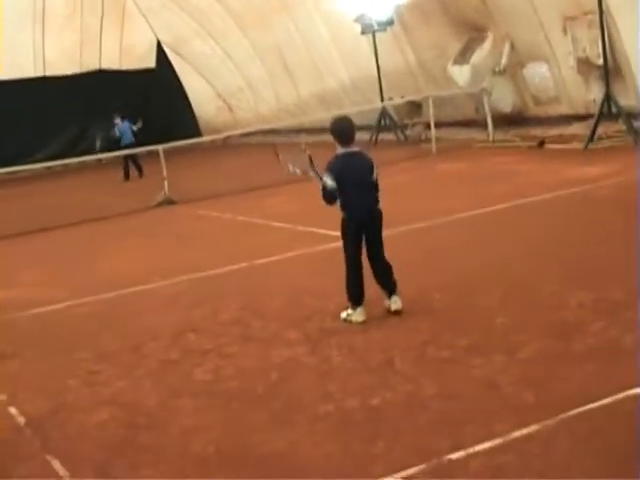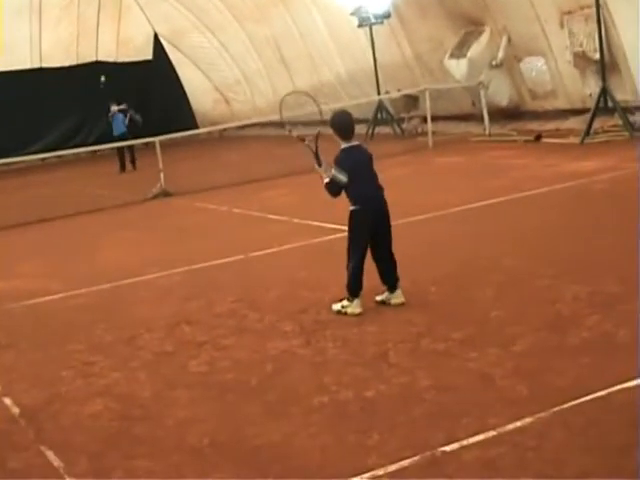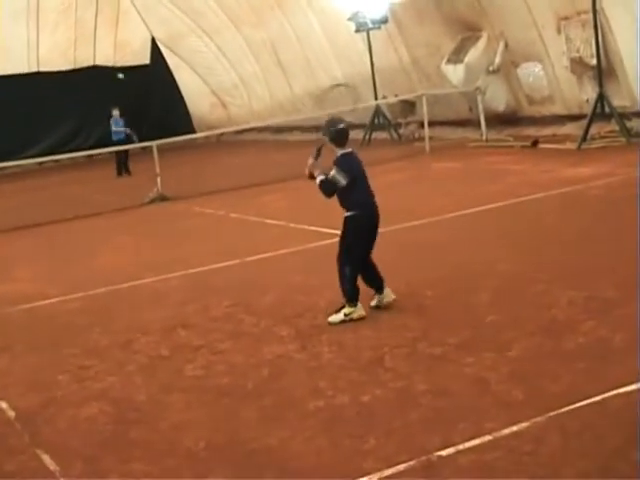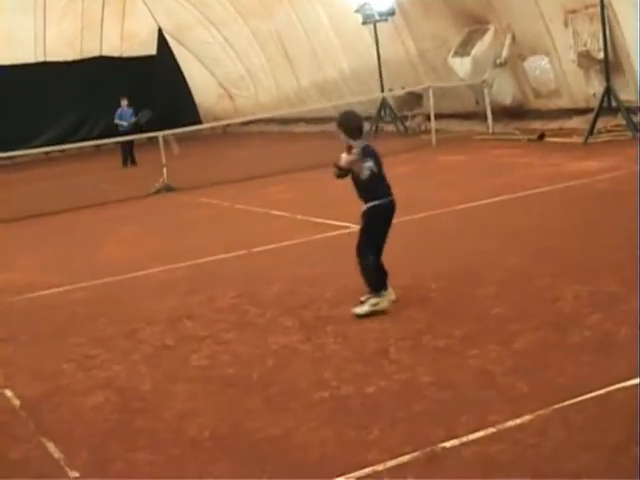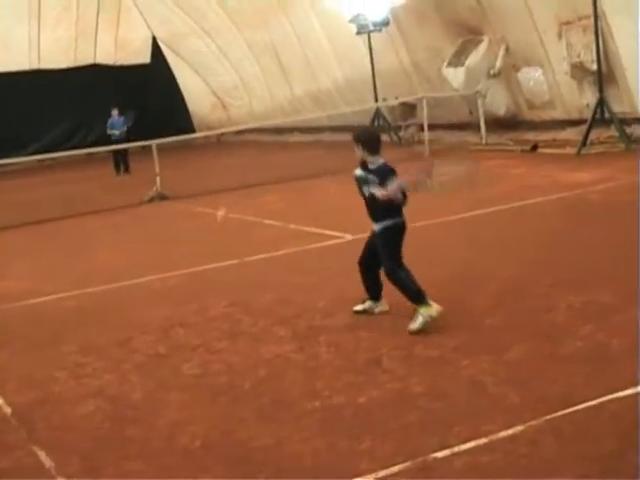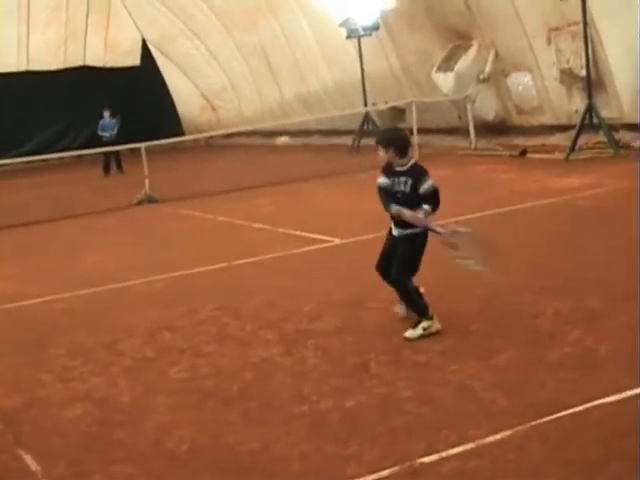
dt=0.3s
person 1, frame 1
left shoulder: (334, 165)
right shoulder: (366, 160)
left elbow: (329, 197)
right elbow: (374, 187)
left wrist: (343, 197)
left hip: (351, 218)
right hip: (372, 214)
left knee: (353, 262)
right knee: (377, 256)
left ankle: (357, 308)
right ankle: (393, 296)
person 1, frame 2
left shoulder: (342, 159)
right shoulder: (364, 152)
left elbow: (334, 191)
left wrist: (326, 179)
right wrist: (334, 176)
left hip: (362, 210)
right hip: (379, 205)
left knee: (355, 254)
right knee: (383, 250)
left ankle: (352, 301)
right ankle: (394, 291)
person 1, frame 3
left shoulder: (342, 163)
right shoulder: (351, 158)
left elbow: (329, 190)
right elbow: (336, 183)
left wrist: (316, 173)
right wrist: (316, 174)
left hip: (357, 216)
right hip: (370, 212)
left knee: (347, 259)
right knee: (361, 257)
left ankle: (352, 306)
right ankle: (382, 292)
person 1, frame 4
left shoulder: (368, 153)
right shoulder: (352, 152)
left elbow: (369, 180)
right elbow: (338, 172)
left wrist: (356, 167)
right wrist: (343, 164)
left hip: (380, 206)
right hip: (374, 206)
left knee: (366, 250)
right knee: (368, 250)
left ankle: (378, 296)
right ankle: (382, 290)
person 1, frame 5
left shoulder: (387, 171)
right shoulder: (363, 169)
left elbow: (401, 200)
right elbow: (364, 188)
left wrist: (395, 195)
right wrist: (380, 194)
left hip: (391, 226)
right hip: (379, 226)
left knee: (393, 267)
right knee: (366, 262)
left ankle: (425, 306)
right ankle: (375, 300)
person 1, frame 6
left shoulder: (419, 173)
right shoulder: (387, 170)
left elbow: (433, 200)
right elbow: (385, 196)
left wrist: (420, 214)
right wrist: (402, 212)
left hip: (413, 234)
right hip: (396, 230)
left knee: (400, 278)
right knee: (384, 268)
left ankle: (428, 320)
right ankle: (411, 295)
